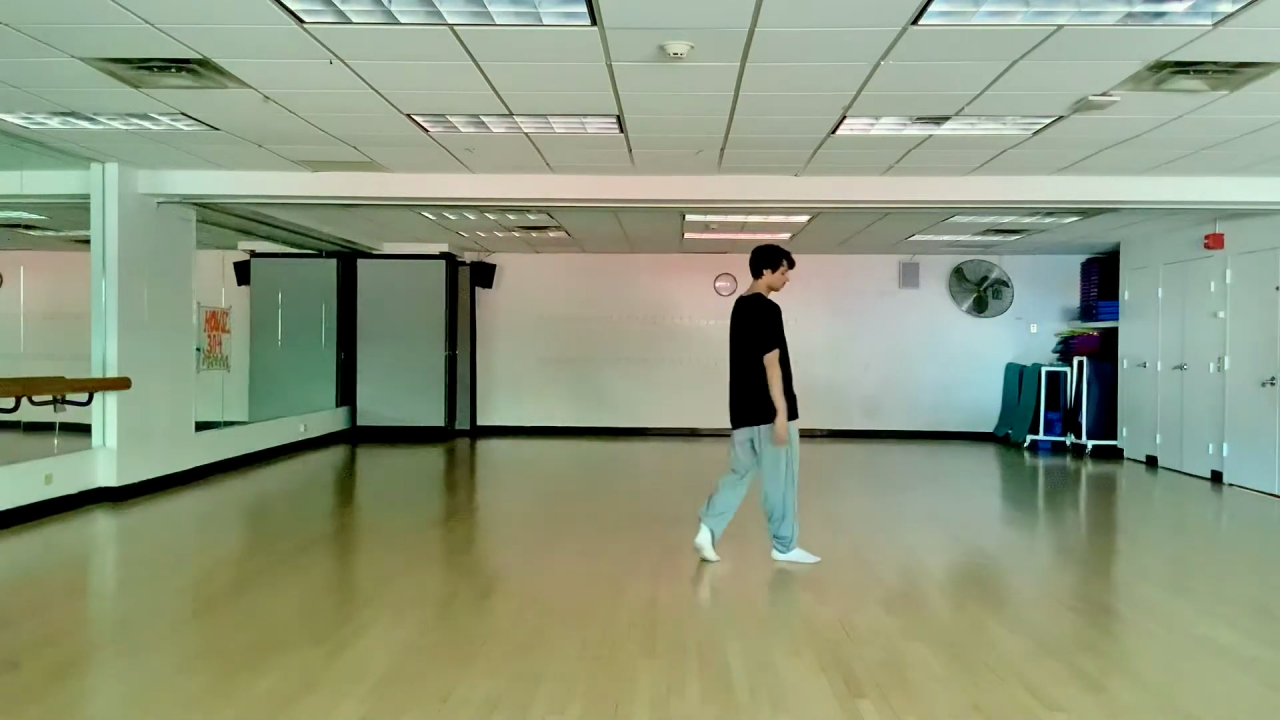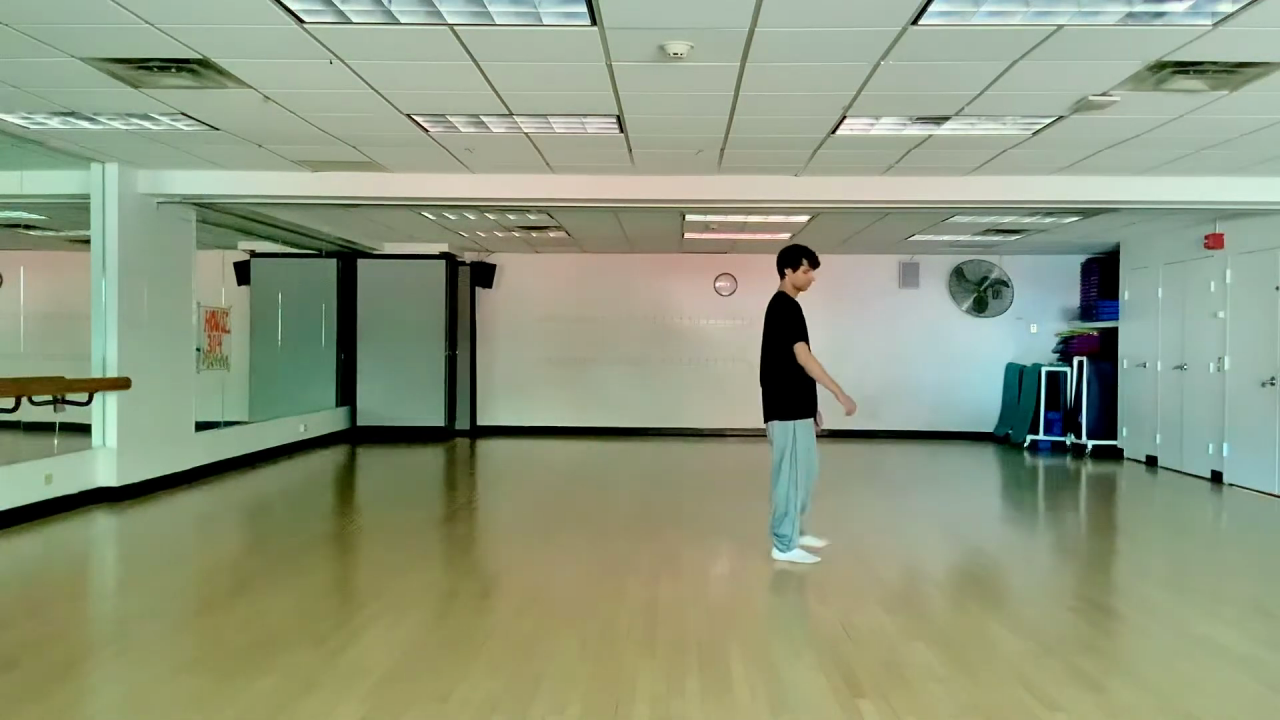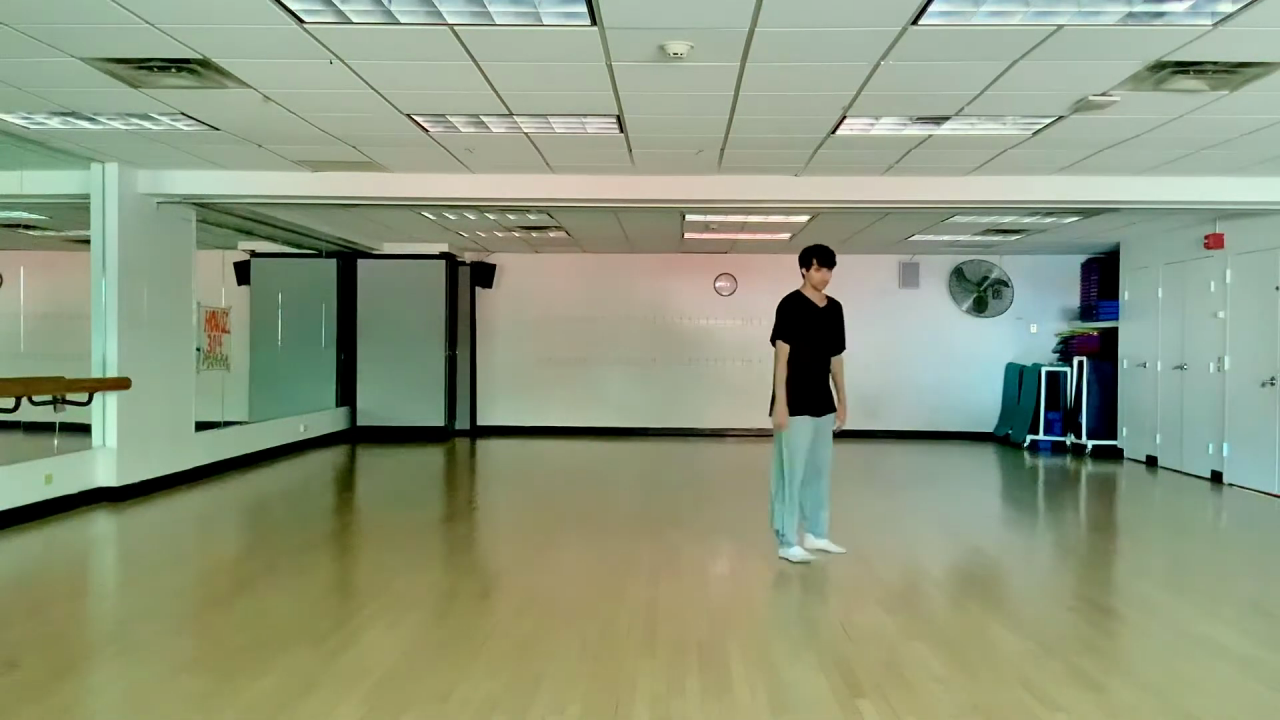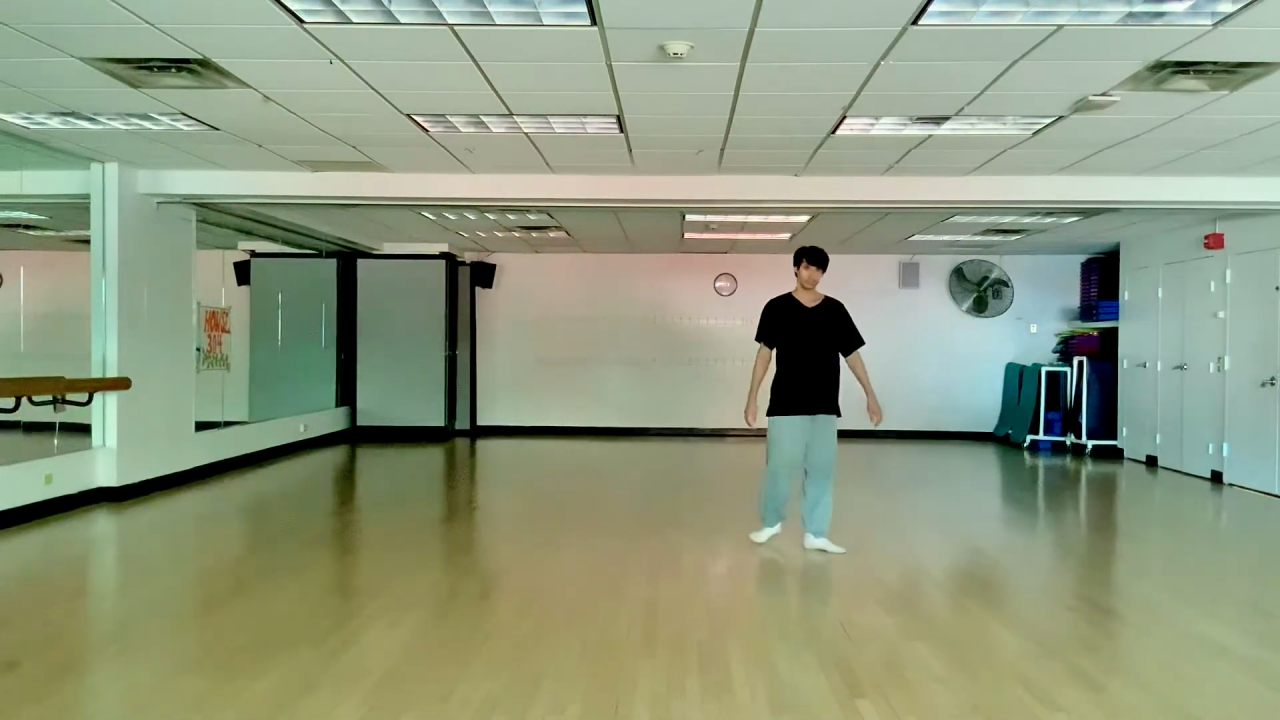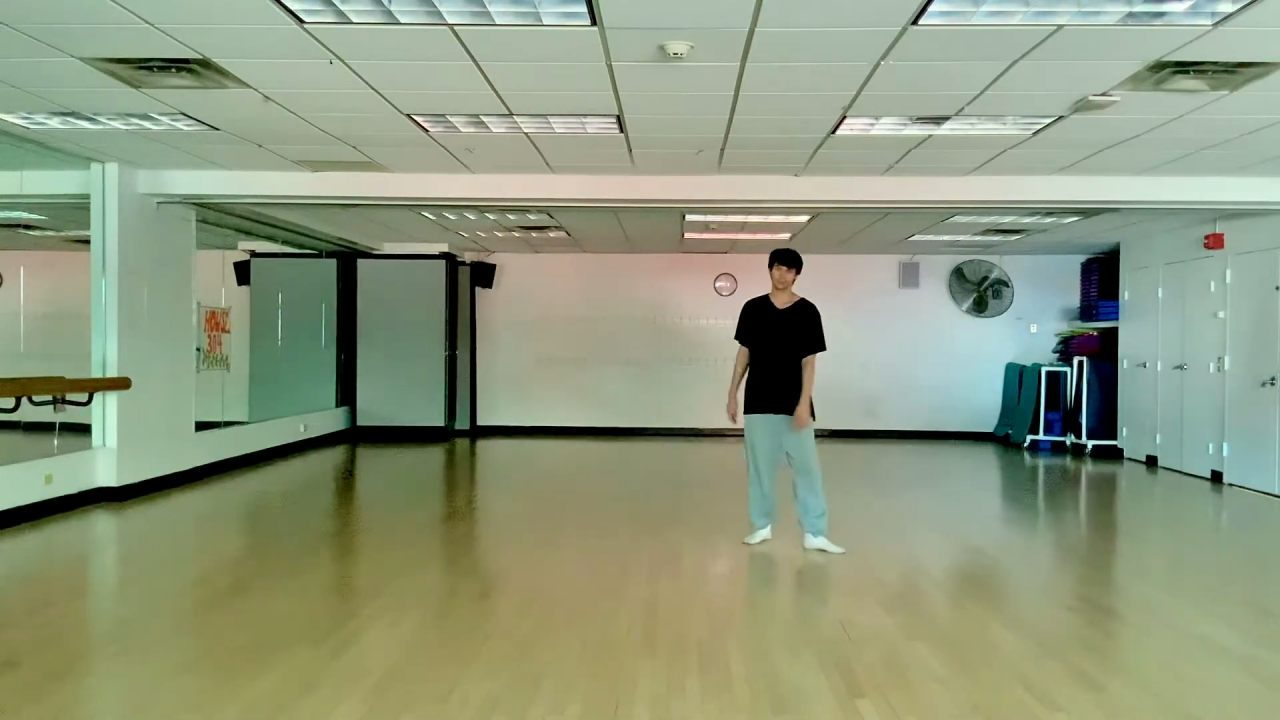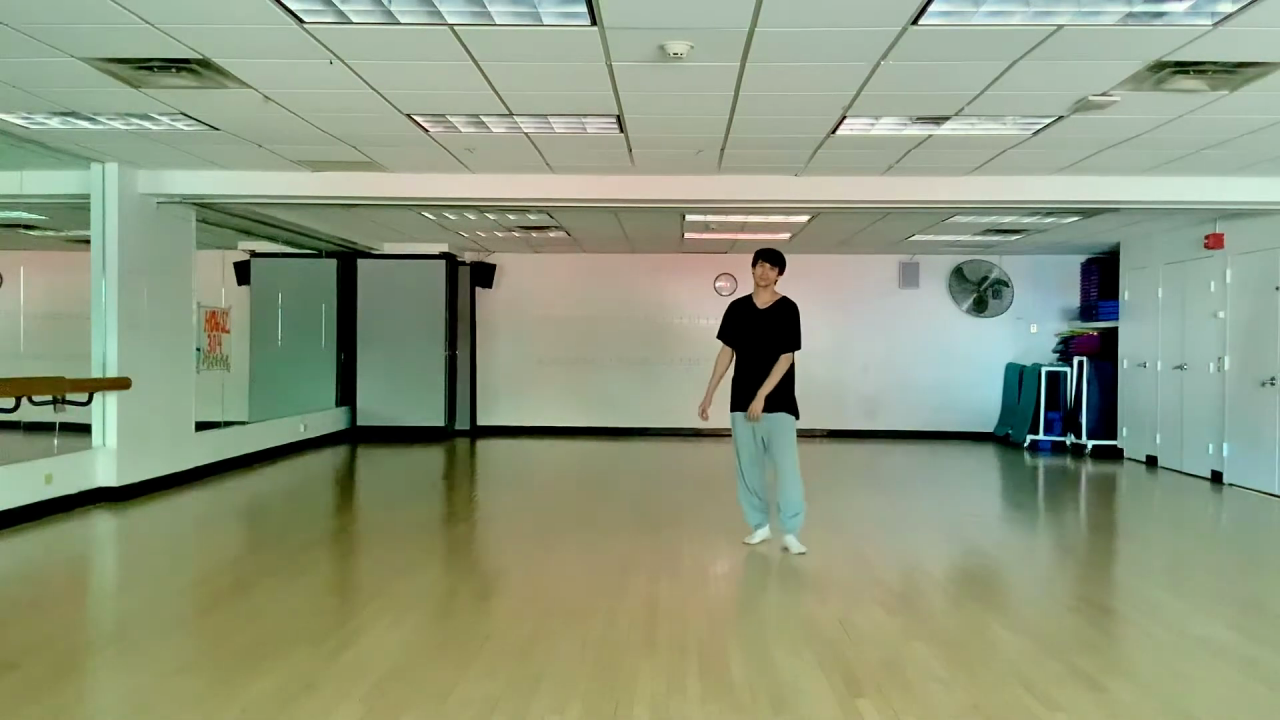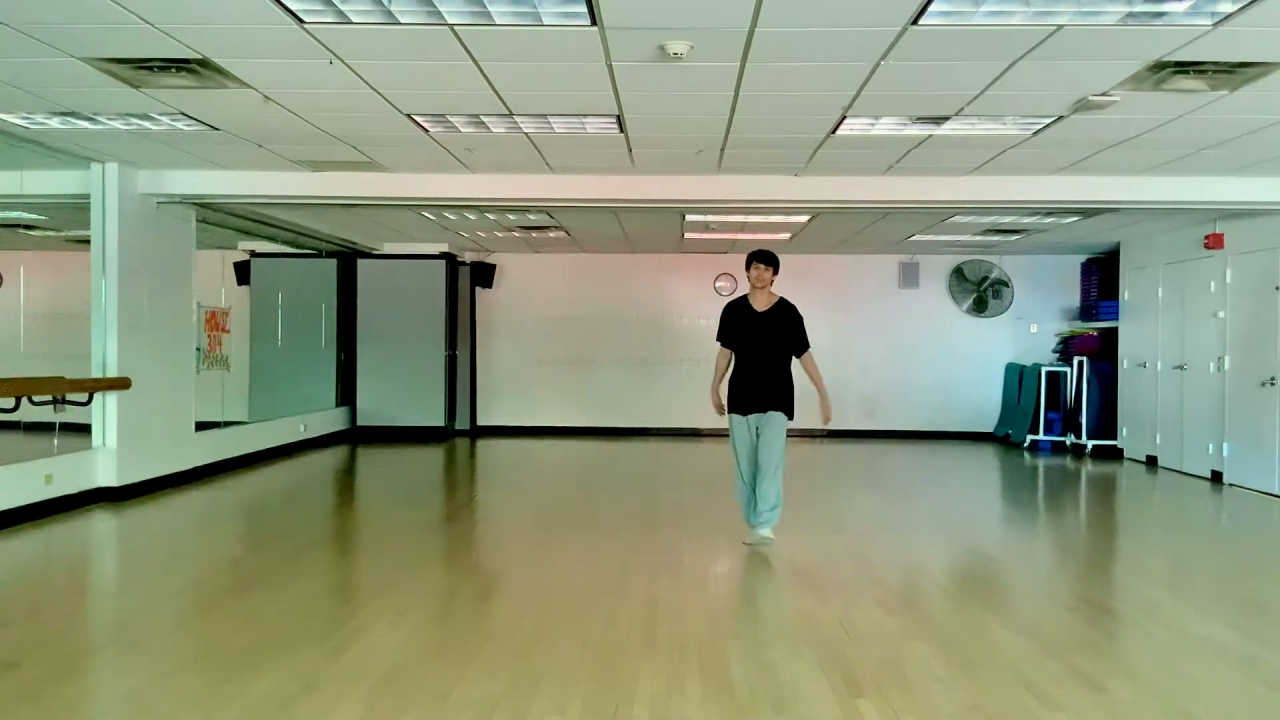
dt=0.4s
person 1, frame 1
left shoulder: (741, 306)
right shoulder: (767, 310)
right elbow: (772, 363)
right wrist: (783, 412)
left hip: (744, 408)
right hip: (766, 410)
left knee: (739, 473)
right knee: (781, 478)
left ankle: (708, 530)
right ankle: (785, 547)
person 1, frame 2
left shoulder: (784, 306)
right shoulder: (785, 306)
right elbow: (803, 357)
left wrist: (812, 406)
right wrist: (839, 393)
left hip: (796, 405)
right hip: (788, 407)
left knee: (802, 472)
right knee: (791, 475)
left ankle: (794, 532)
right ankle: (784, 546)
person 1, frame 3
left shoulder: (834, 308)
right shoulder: (791, 305)
right elbow: (781, 355)
left wrist: (841, 401)
right wrist: (780, 402)
left hip: (823, 406)
right hip: (795, 406)
left knee: (819, 471)
right knee: (791, 472)
left ankle: (815, 534)
right ankle: (788, 542)
person 1, frame 4
left shoulder: (835, 310)
right shoulder: (776, 308)
left elbow: (852, 354)
right elbow: (764, 354)
left wrist: (870, 395)
right wrist: (752, 398)
left hip: (824, 405)
right hip: (786, 403)
left knee: (822, 468)
right knee: (780, 465)
left ankle: (816, 534)
right ankle: (771, 522)
person 1, frame 5
left shoulder: (808, 312)
right shoulder: (753, 308)
left elbow: (809, 360)
right elbow: (744, 353)
left wrist: (804, 402)
right wrist: (732, 393)
left hip: (794, 404)
right hip: (758, 403)
left knee: (807, 467)
right knee: (759, 467)
left ankle: (814, 533)
right ankle: (761, 525)
person 1, frame 6
left shoulder: (788, 309)
right shoulder: (736, 308)
left elbow: (785, 358)
right elbow: (727, 352)
left wrist: (761, 396)
right wrist: (710, 393)
left hip: (777, 402)
right hip: (741, 401)
left knee: (786, 465)
right knee: (748, 467)
left ankle: (790, 532)
right ankle: (759, 525)
person 1, frame 7
left shoulder: (787, 312)
right shoulder: (733, 310)
left elbow: (805, 356)
right elbow: (725, 351)
left wrist: (823, 396)
right wrist: (715, 388)
left hip: (776, 401)
right hip: (741, 400)
left knee: (770, 462)
right knee: (745, 466)
left ankle: (764, 524)
right ankle: (754, 525)
